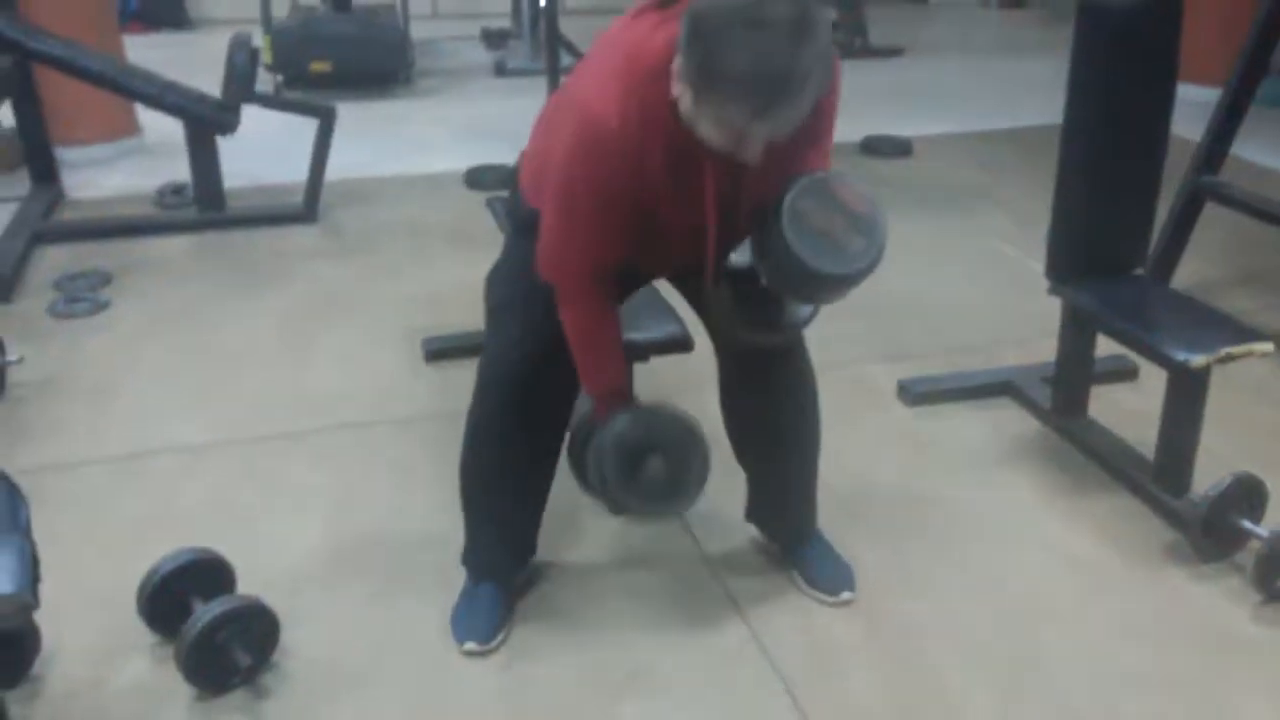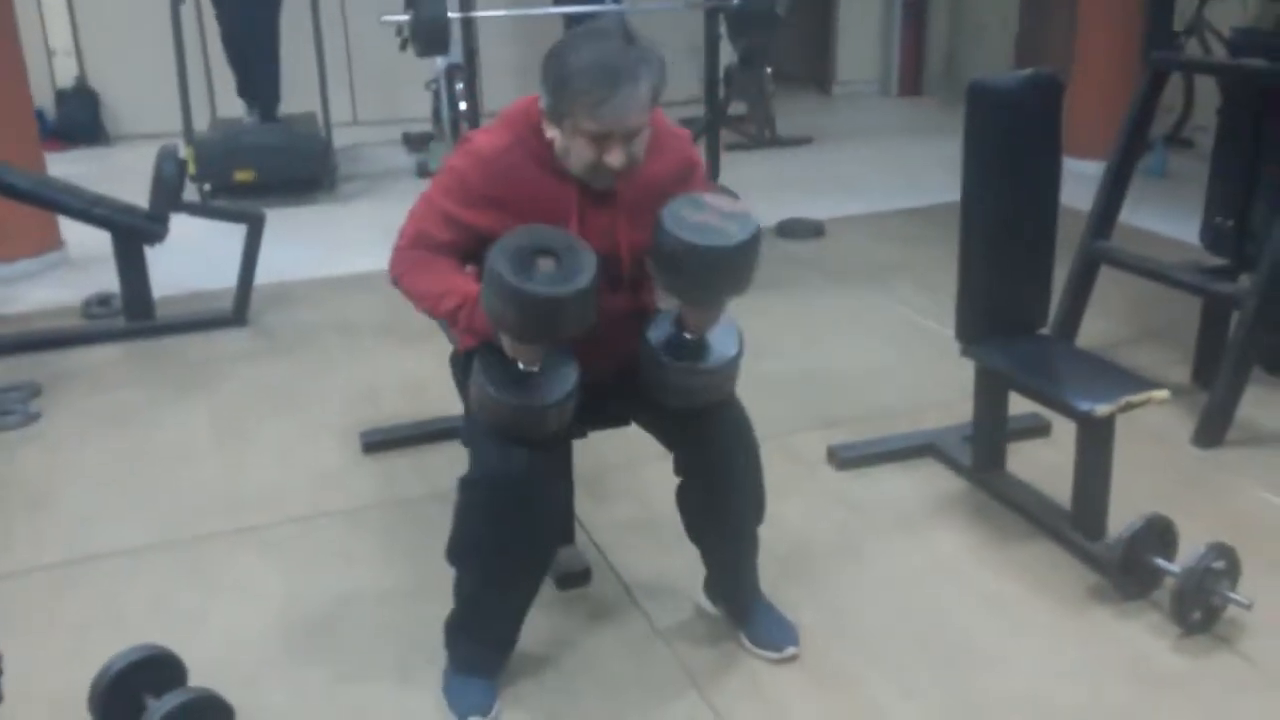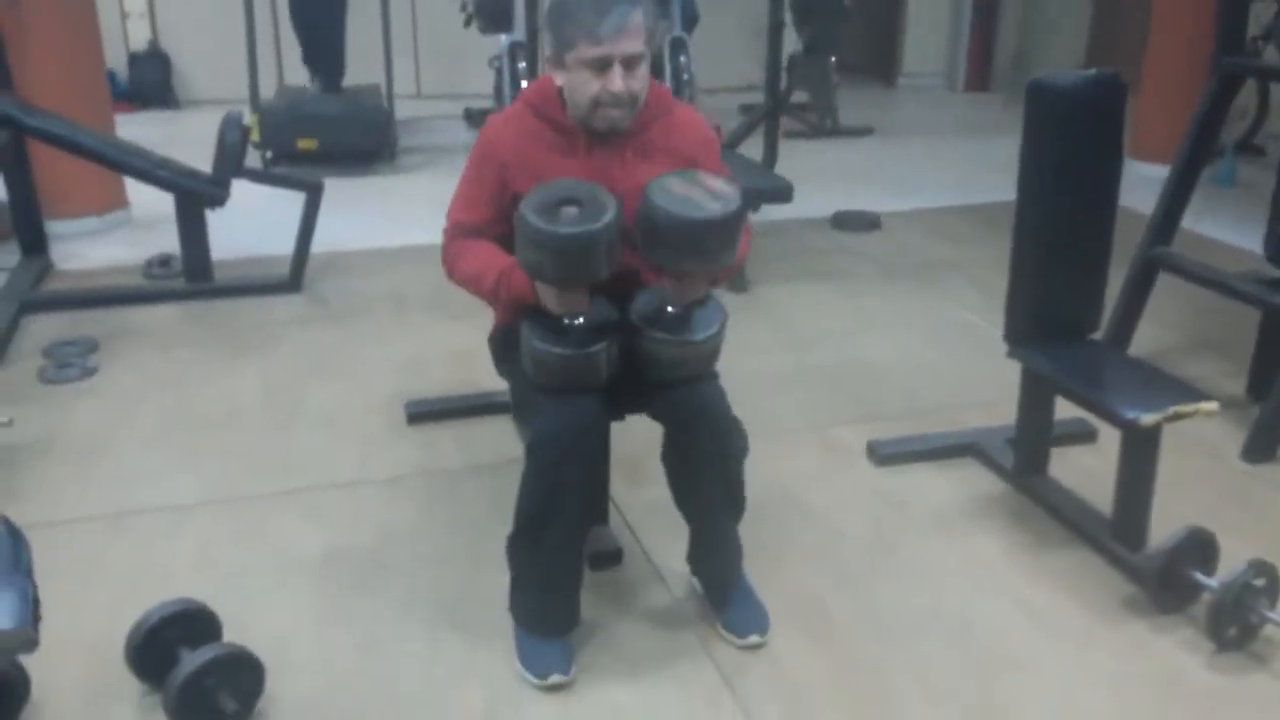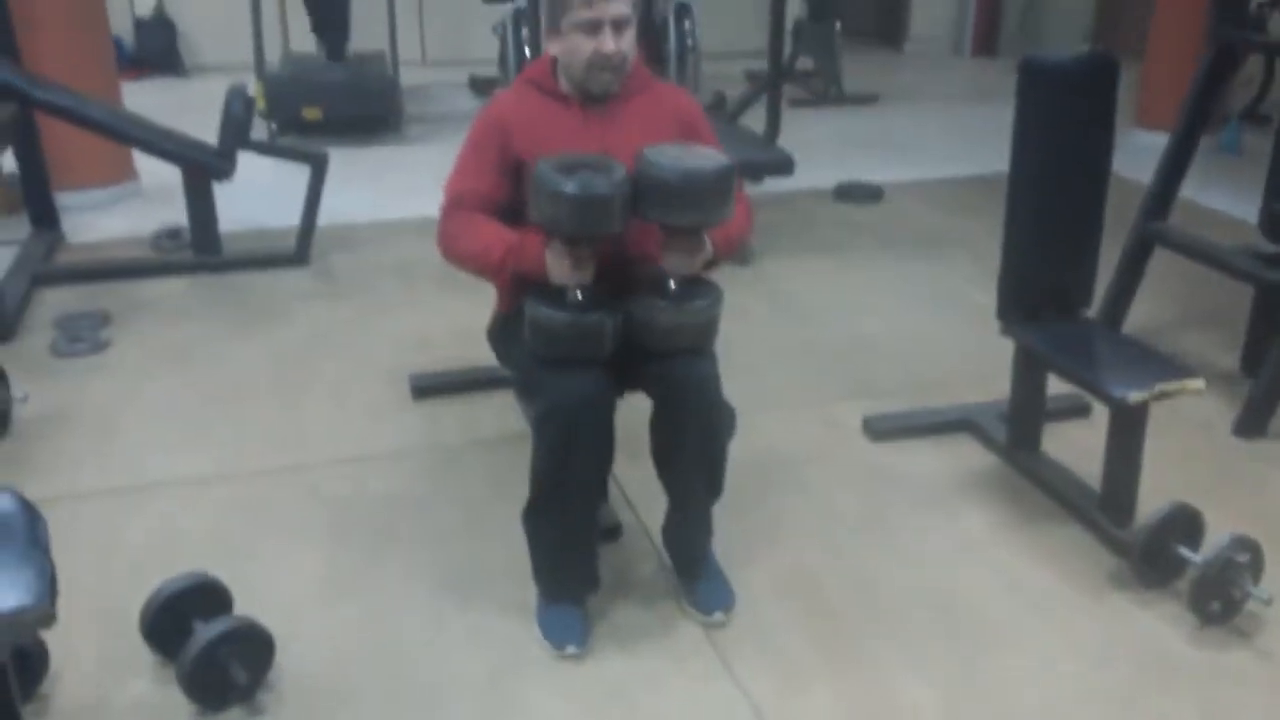
dt=1s
person 1, frame 1
left shoulder: (807, 57)
right shoulder: (606, 114)
left elbow: (810, 145)
right elbow: (579, 280)
right wrist: (613, 401)
right hip: (569, 215)
left knee: (772, 349)
right knee: (518, 374)
left ankle: (793, 529)
right ankle: (493, 570)
person 1, frame 2
left shoulder: (674, 153)
right shoulder: (492, 160)
right elbow: (415, 254)
right wrist: (487, 316)
left hip: (630, 339)
right hip: (519, 350)
left knee: (723, 436)
right knee: (512, 476)
left ankle: (736, 592)
right ankle: (474, 652)
person 1, frame 3
left shoulder: (685, 131)
right shoulder: (509, 137)
right elbow: (463, 242)
left wrist: (705, 269)
right wrist: (527, 285)
left knee: (706, 419)
right knee: (567, 433)
left ankle: (721, 573)
right ankle: (540, 613)
person 1, frame 4
left shoulder: (672, 108)
right shoulder: (511, 113)
left elbow: (732, 204)
right elbow: (459, 223)
left wrist: (704, 244)
right wrist: (538, 257)
left knee: (696, 387)
right knee: (574, 399)
left ankle: (692, 547)
right ankle: (560, 580)
